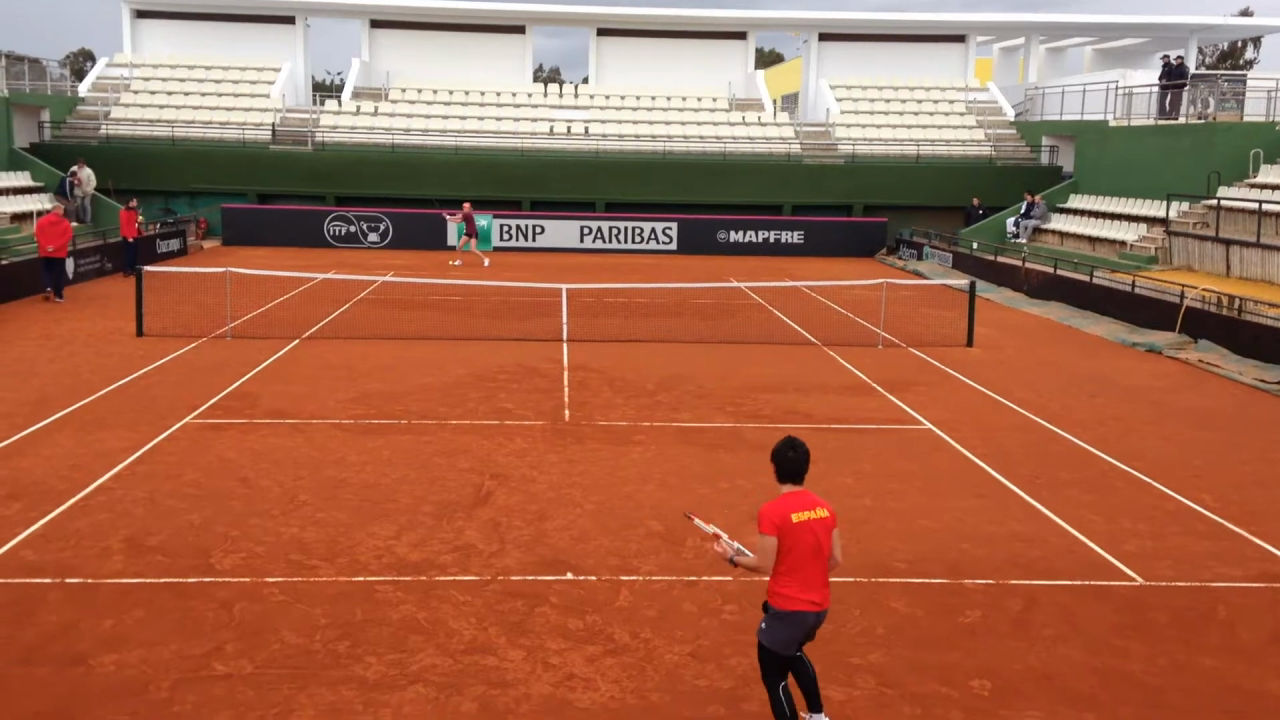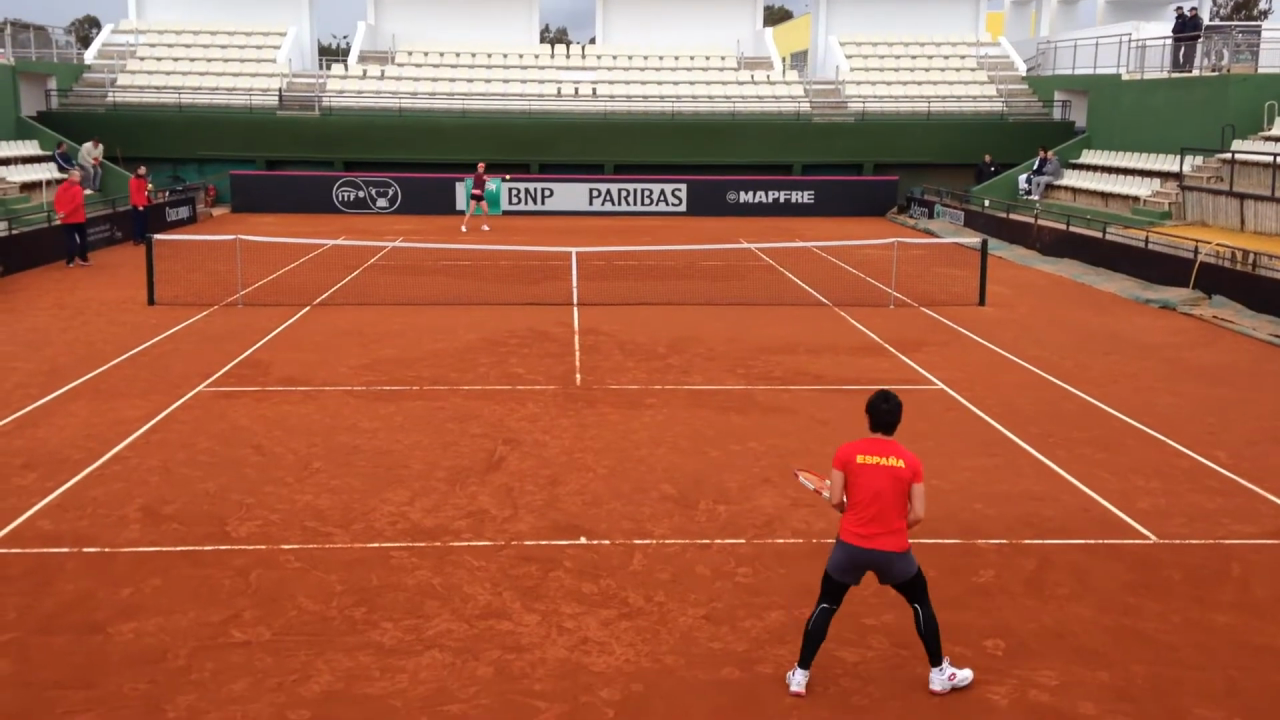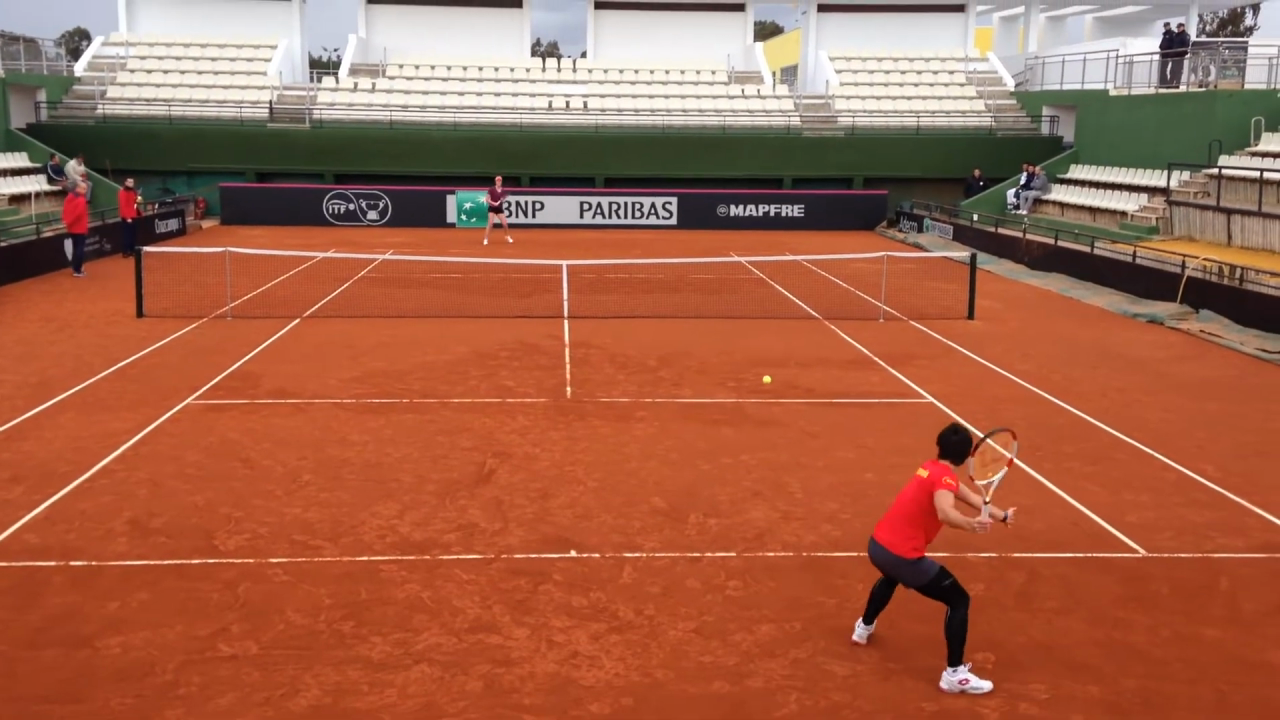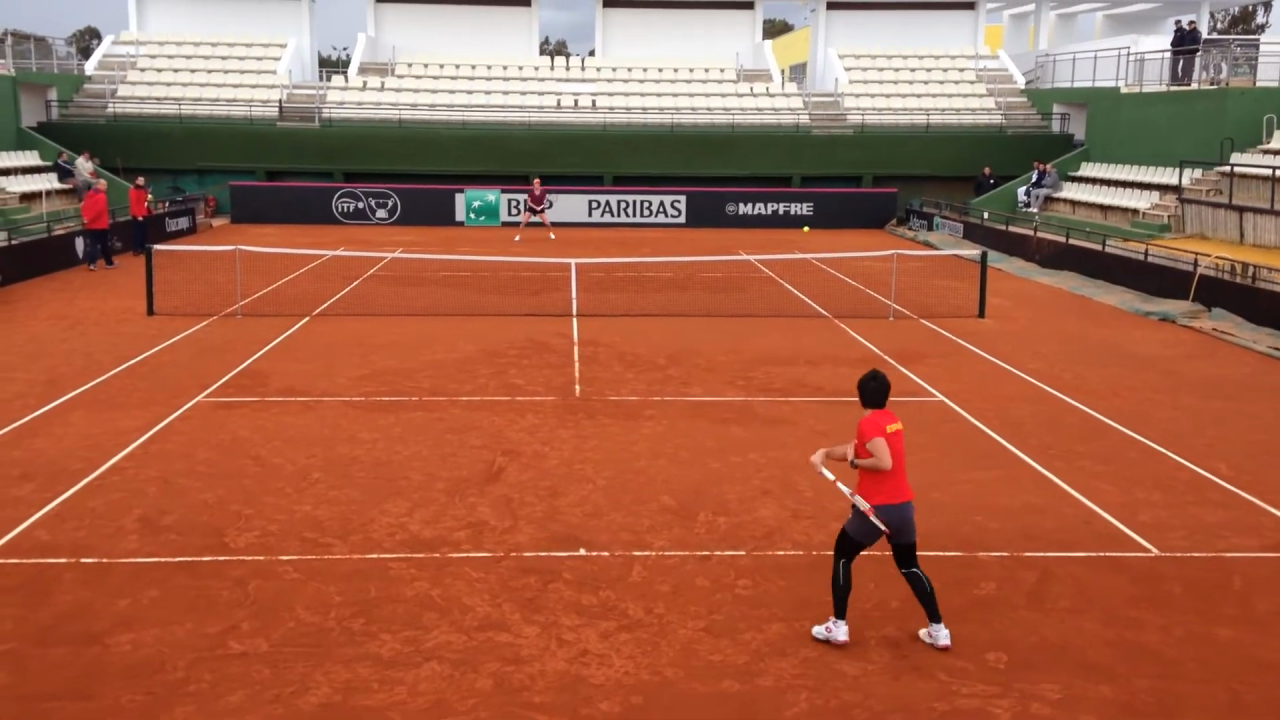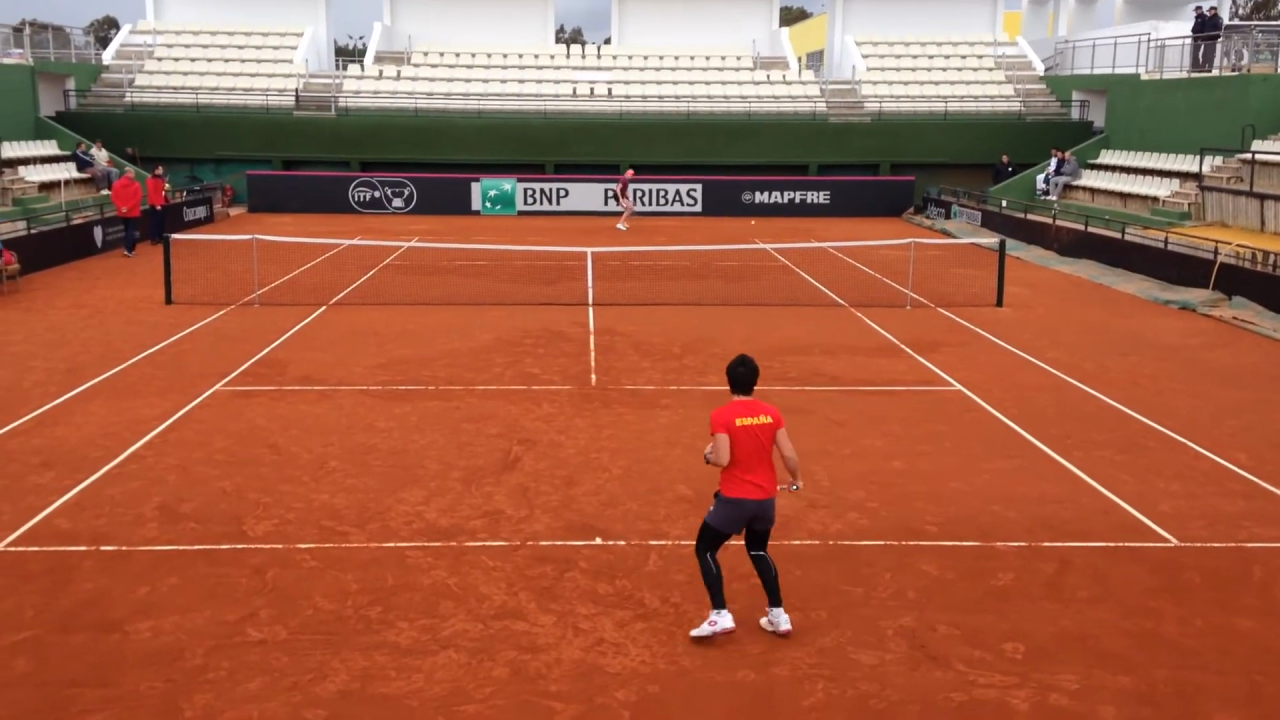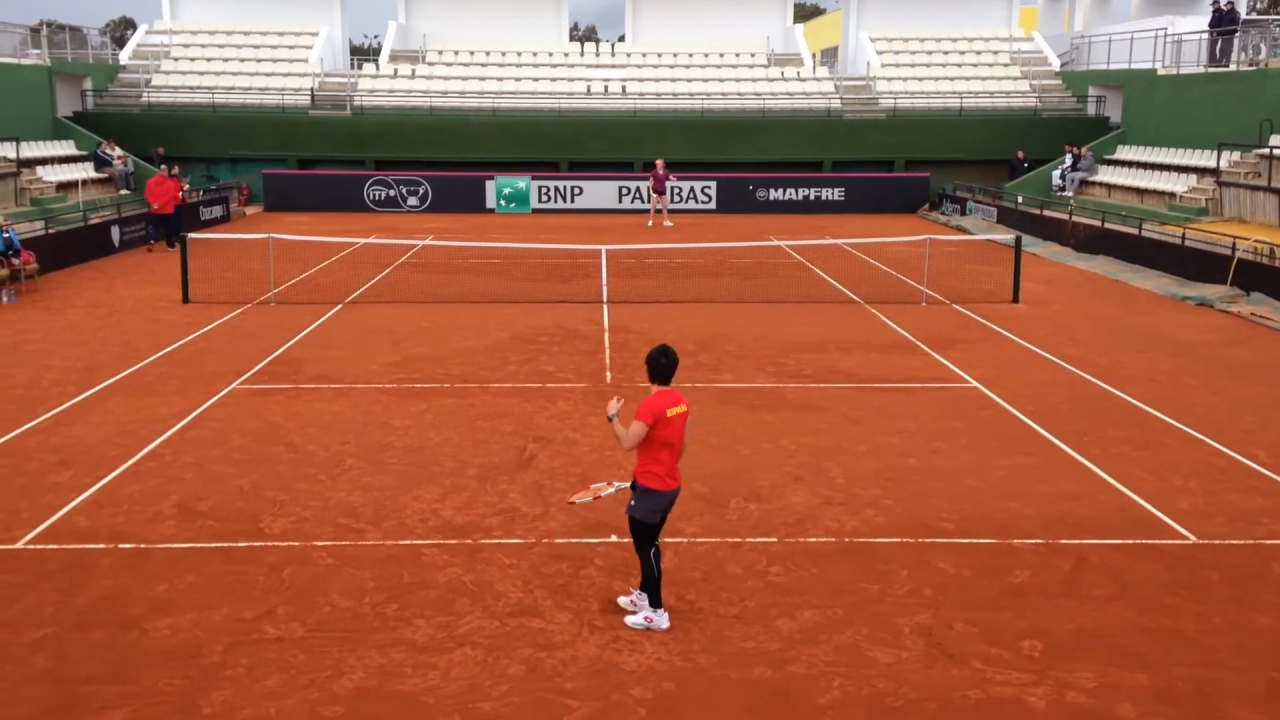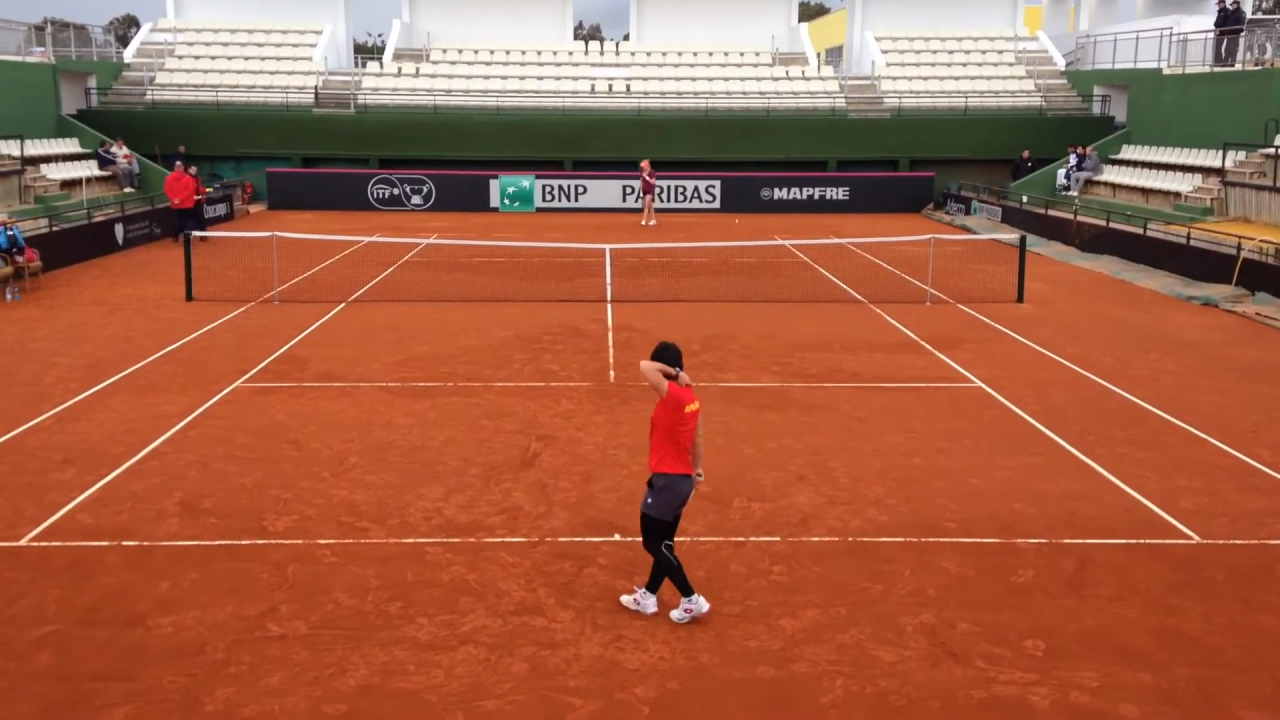
dt=0.7s
person 1, frame 1
left shoulder: (771, 512)
right shoulder: (824, 508)
left elbow: (765, 566)
right elbow: (836, 560)
left wrist: (733, 557)
left hip: (786, 609)
right hip: (818, 607)
left knee: (774, 678)
right knee: (793, 654)
person 1, frame 2
left shoulder: (847, 453)
right shoulder: (911, 462)
left elbow: (836, 501)
right elbow: (919, 514)
left hip: (851, 547)
right hip: (894, 551)
left knee: (826, 605)
right knee: (920, 602)
left ankle: (799, 675)
right ankle: (941, 672)
person 1, frame 3
left shoulder: (932, 469)
right shoulder: (945, 478)
left elbow: (970, 497)
right elbow: (945, 513)
left wrist: (1002, 515)
right wrist: (971, 524)
left hip: (877, 545)
right hip: (902, 556)
left knee: (891, 577)
right knee: (959, 601)
left ankle: (864, 628)
right ankle: (954, 674)
person 1, frame 4
left shoulder: (868, 423)
right shoulder: (892, 420)
left elbow: (885, 463)
left wrist: (853, 460)
right wrist: (827, 452)
left hip: (874, 509)
right hip: (903, 507)
left knee: (842, 559)
right knee: (910, 566)
left ankle: (838, 626)
right ankle: (938, 631)
person 1, frame 5
left shoulder: (722, 416)
right shoulder: (772, 413)
left elbow: (723, 460)
right elbow: (789, 456)
left wrist: (707, 455)
right wrist: (796, 479)
left hip: (734, 499)
right hip: (766, 499)
left knee: (704, 550)
right knee: (758, 552)
left ankle: (720, 615)
right ankle: (778, 616)
person 1, frame 6
left shoulder: (650, 406)
right shoulder: (681, 402)
left elbow: (627, 442)
left wrist: (612, 415)
left hip: (650, 487)
right hip: (671, 485)
left knee: (645, 548)
right knee: (650, 542)
left ankle: (656, 613)
right ankle: (644, 596)
person 1, frame 7
left shoulder: (673, 395)
right shoulder: (690, 396)
left elbow: (644, 367)
right elbow: (697, 438)
left wrist: (674, 373)
right wrist: (697, 468)
left hip: (667, 480)
right hip: (683, 479)
left knee: (653, 543)
right knee: (664, 540)
left ankle: (692, 599)
right ankle: (647, 597)
